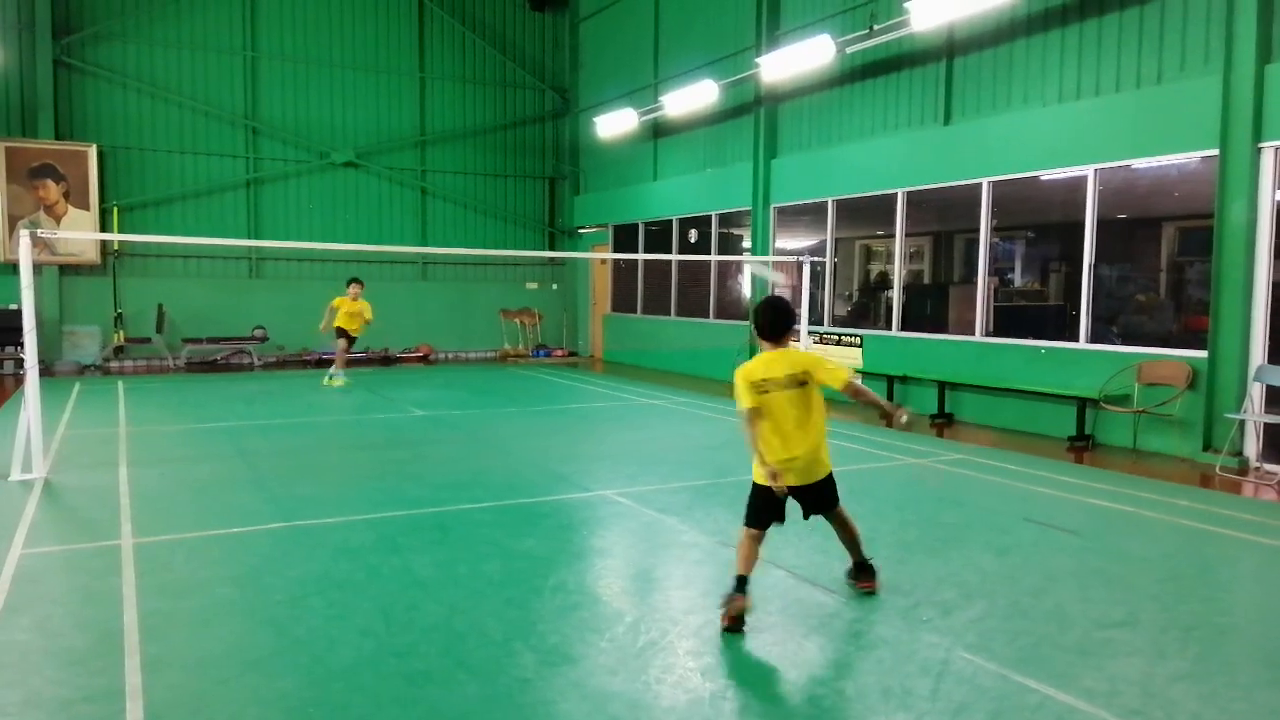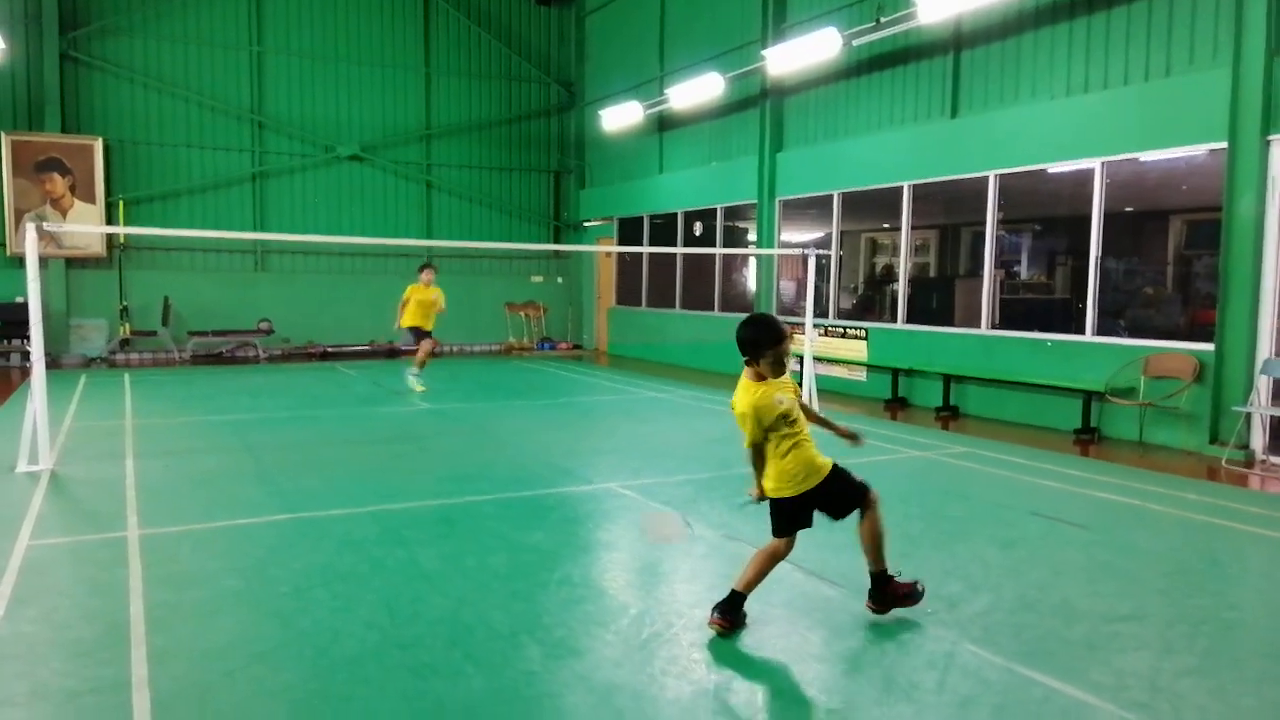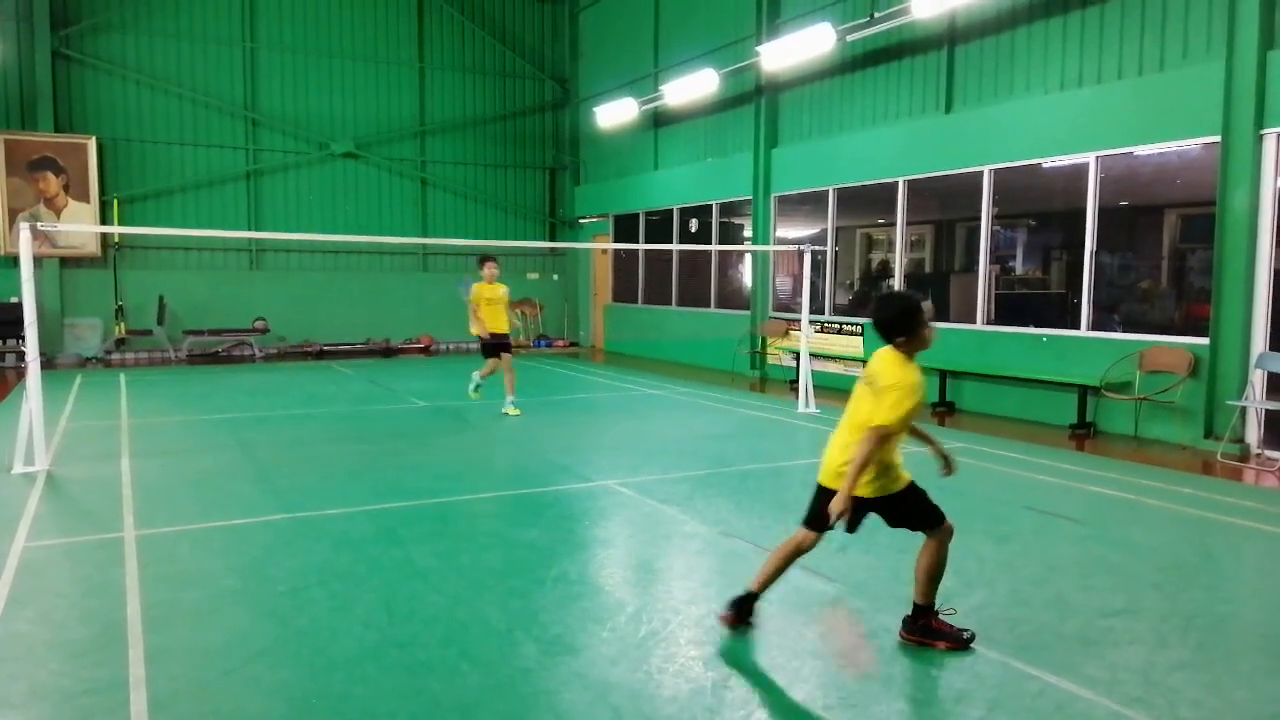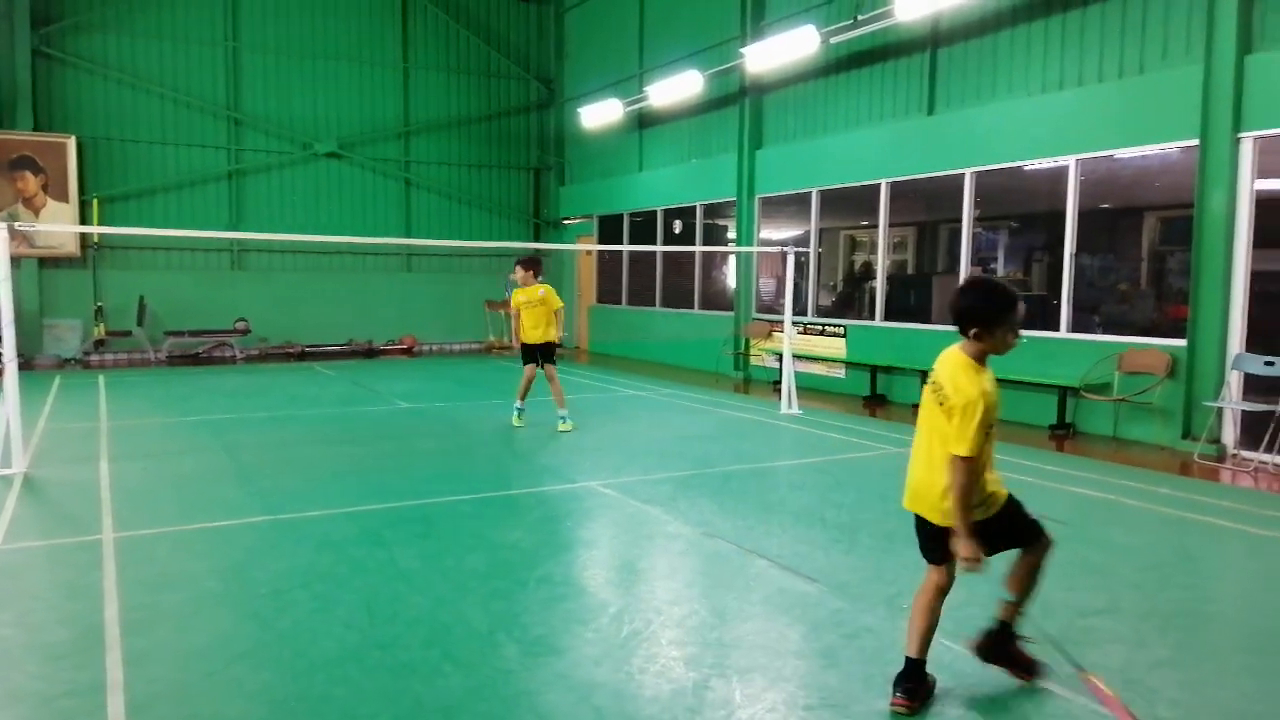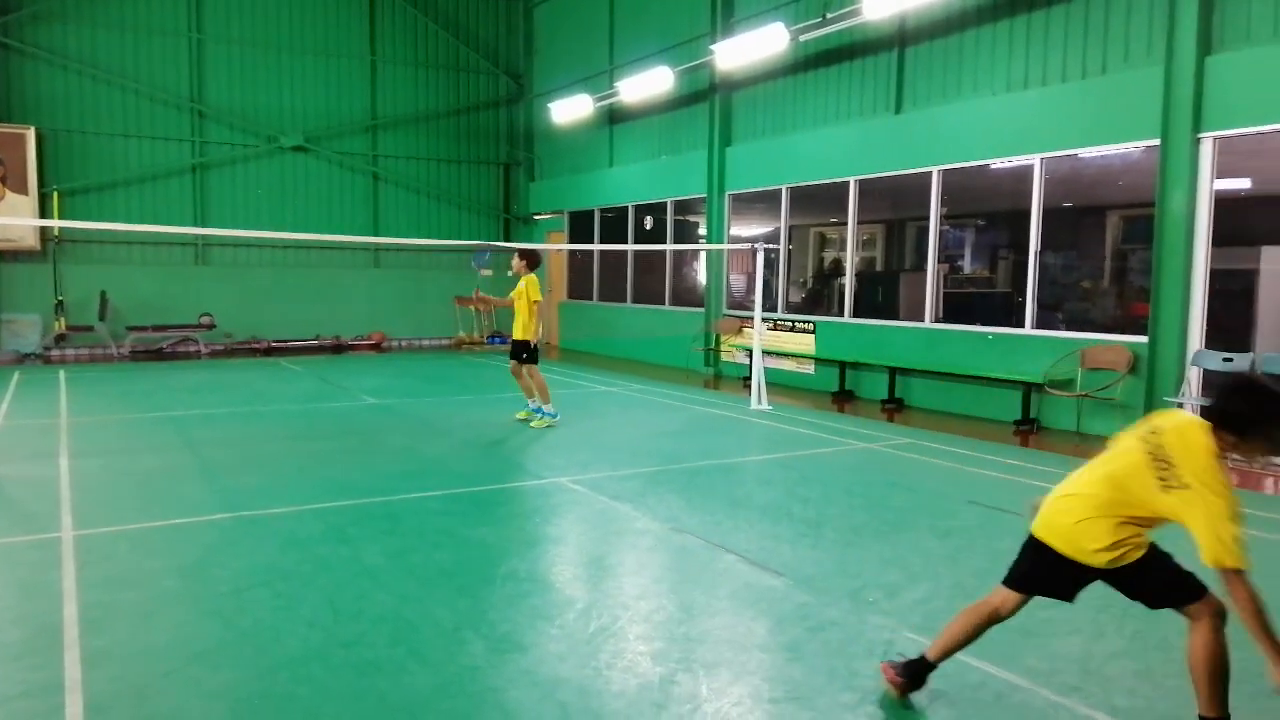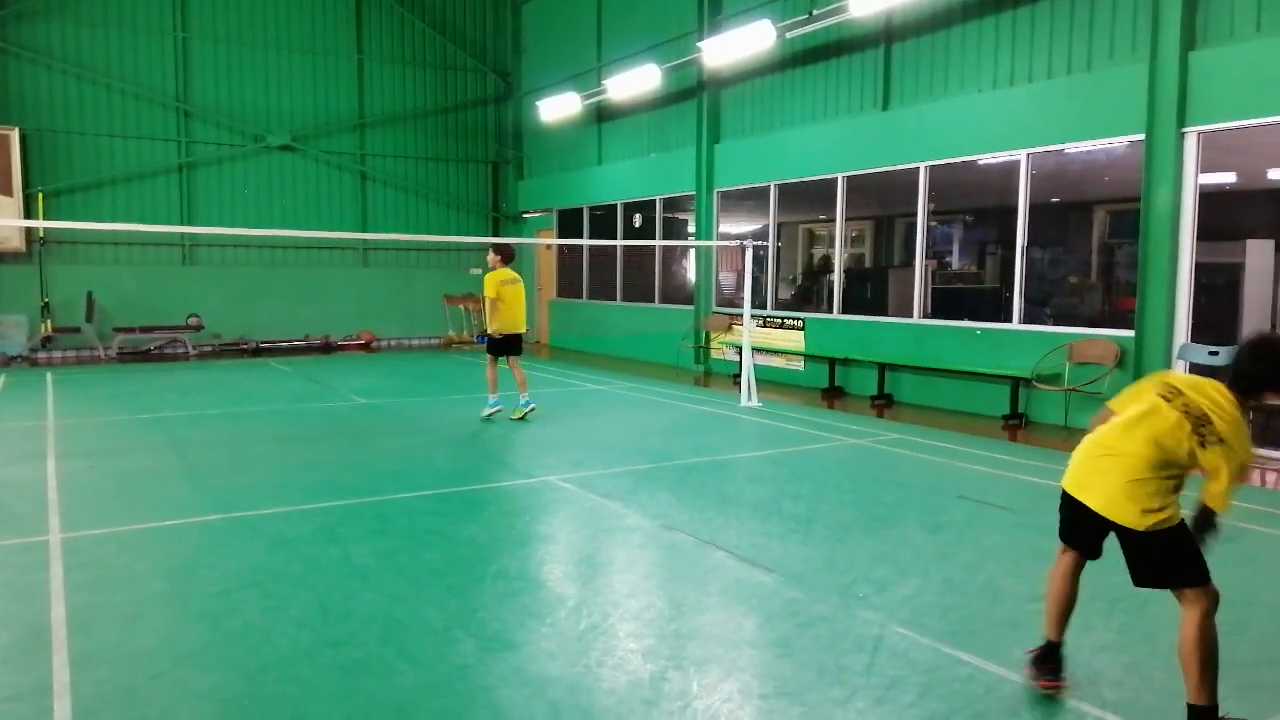
dt=0.5s
person 1, frame 1
left shoulder: (745, 373)
right shoulder: (807, 359)
left elbow: (747, 421)
right elbow: (850, 386)
left wrist: (764, 464)
right wrist: (889, 409)
left hip: (774, 471)
right hip: (811, 464)
left knee: (751, 534)
right knee: (833, 513)
left ankle: (739, 590)
right ankle: (862, 571)
person 1, frame 2
left shoulder: (776, 376)
right shoulder: (749, 403)
right elbow: (755, 448)
left wrist: (835, 428)
right wrist: (760, 484)
left hip: (814, 467)
right hip: (792, 480)
left knee: (790, 539)
right knee: (858, 506)
right ankle: (882, 589)
person 1, frame 3
left shoulder: (882, 360)
right shoulder: (907, 381)
right elbow: (871, 440)
left wrist: (933, 445)
right wrist: (846, 495)
left hip: (836, 468)
right hip: (873, 476)
left knee: (807, 536)
right knee: (940, 532)
left ankle: (744, 603)
right ankle: (921, 623)
person 1, frame 4
left shoulder: (951, 358)
right shoulder: (976, 390)
right elbow: (961, 466)
right wrist: (964, 534)
left hip: (924, 490)
right hip: (965, 497)
left knee: (939, 575)
right knee: (1037, 543)
left ankle: (911, 679)
right ankle: (1001, 636)
person 1, frame 5
left shoulder: (1173, 421)
right shoulder: (1210, 488)
left elbow: (1112, 452)
right elbow: (1236, 581)
left wrist: (1058, 498)
left hip: (1057, 512)
right hip: (1105, 539)
left knee: (1003, 604)
right knee: (1206, 614)
left ankle: (914, 671)
person 1, frame 6
left shoulder: (1167, 380)
right shoulder: (1233, 439)
left elbow: (1100, 422)
right elbow: (1208, 511)
right wrist: (1193, 540)
left hip: (1086, 472)
right hip: (1138, 499)
left knee: (1071, 553)
right knee: (1199, 600)
left ankle: (1050, 657)
